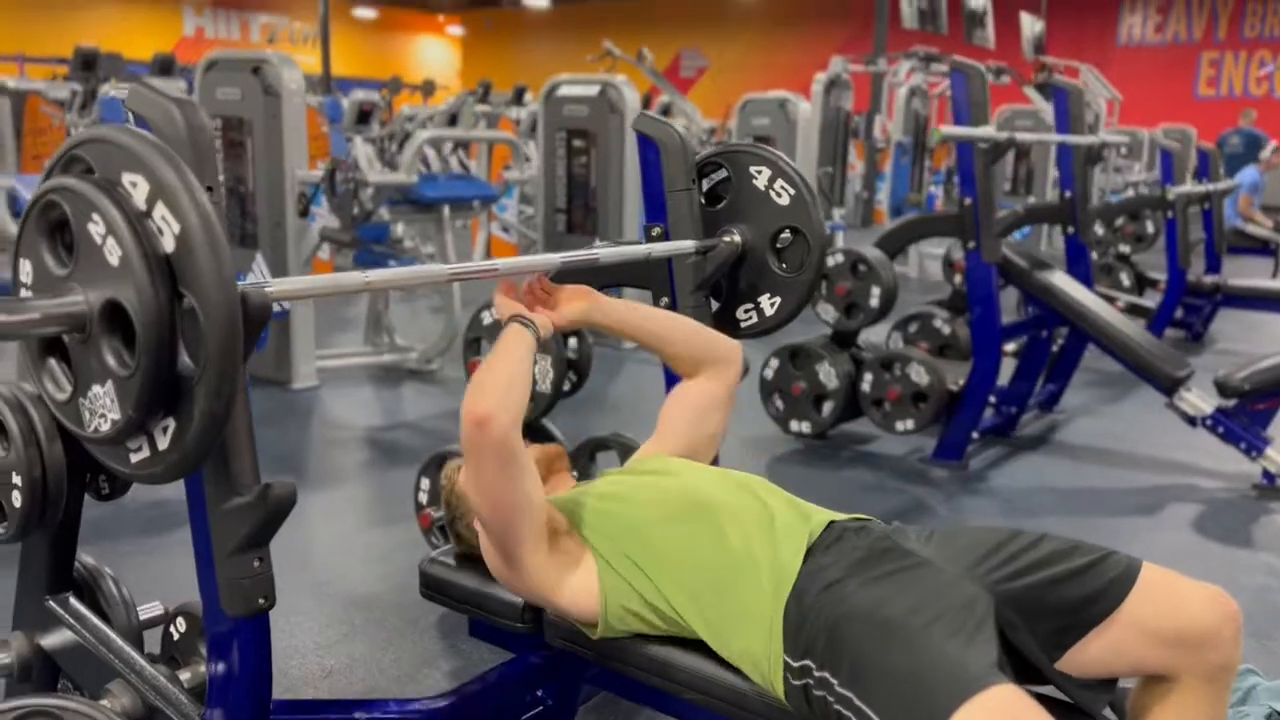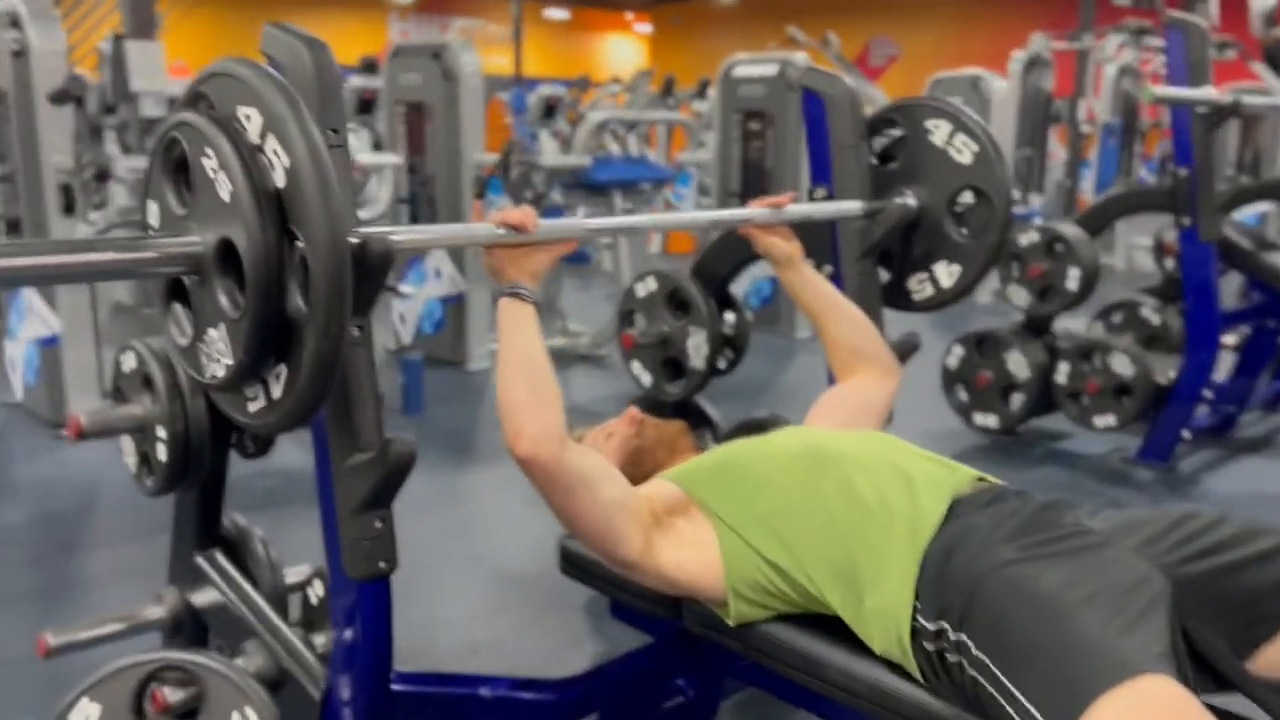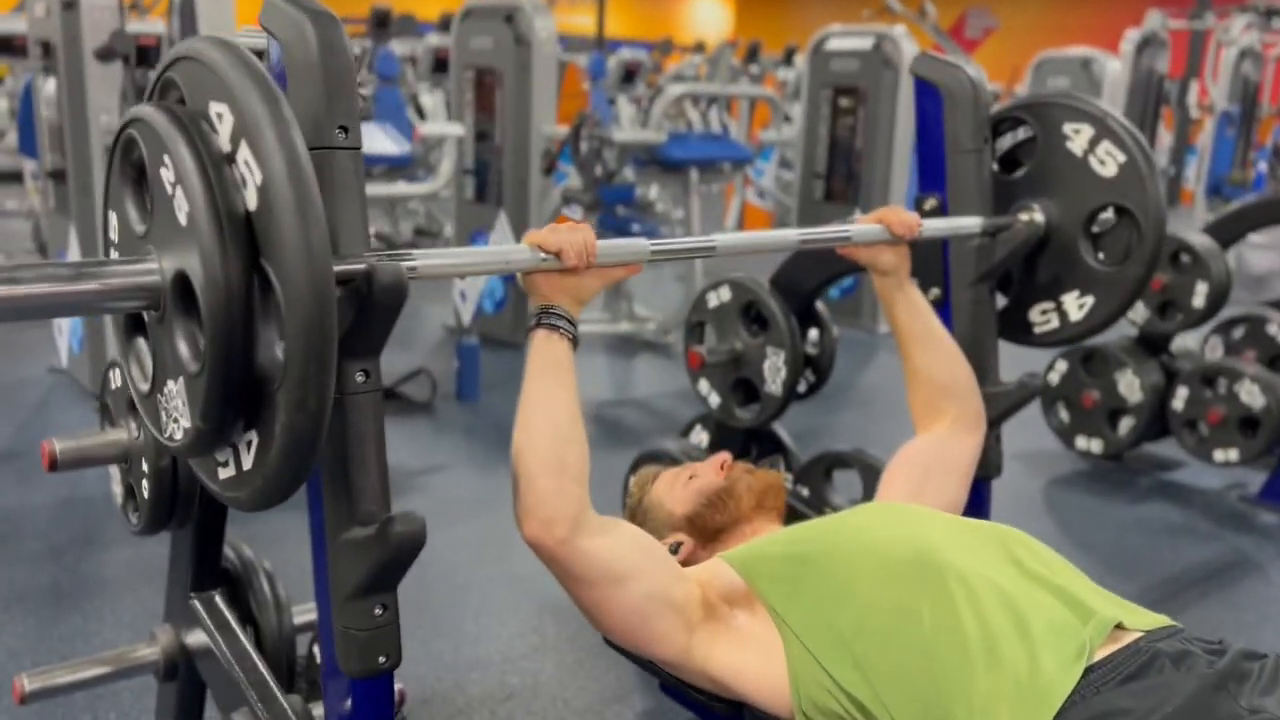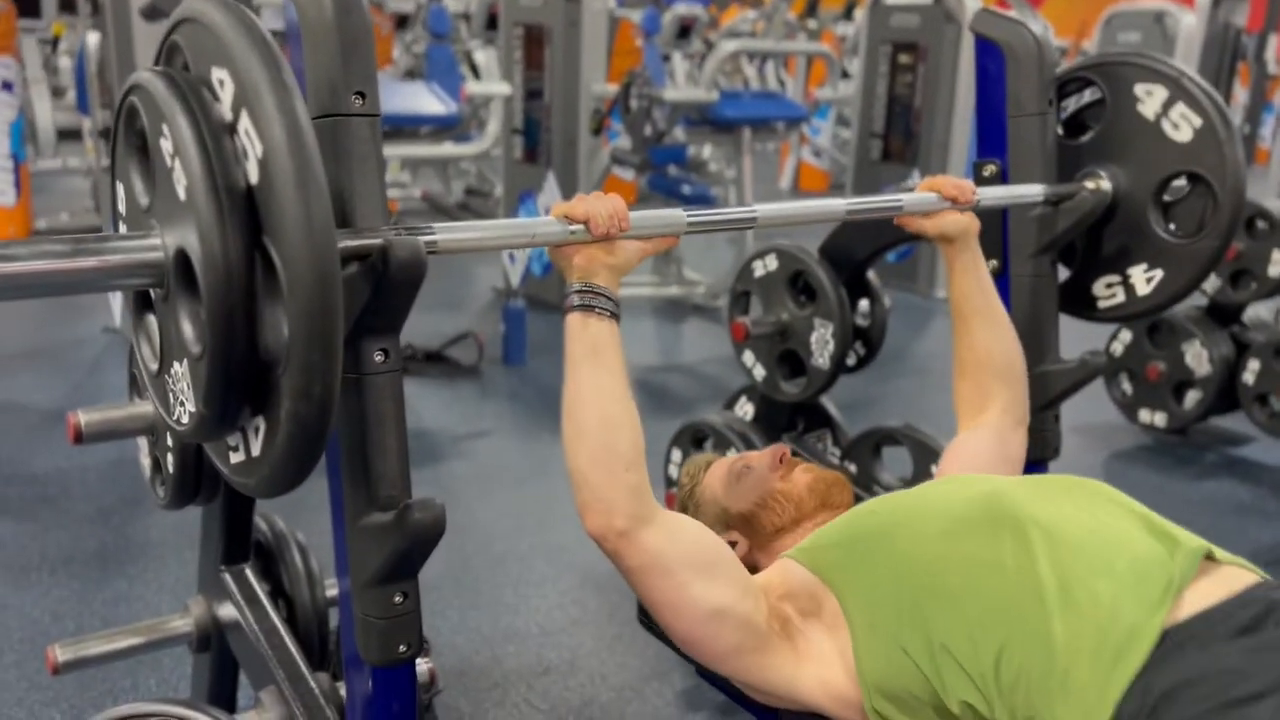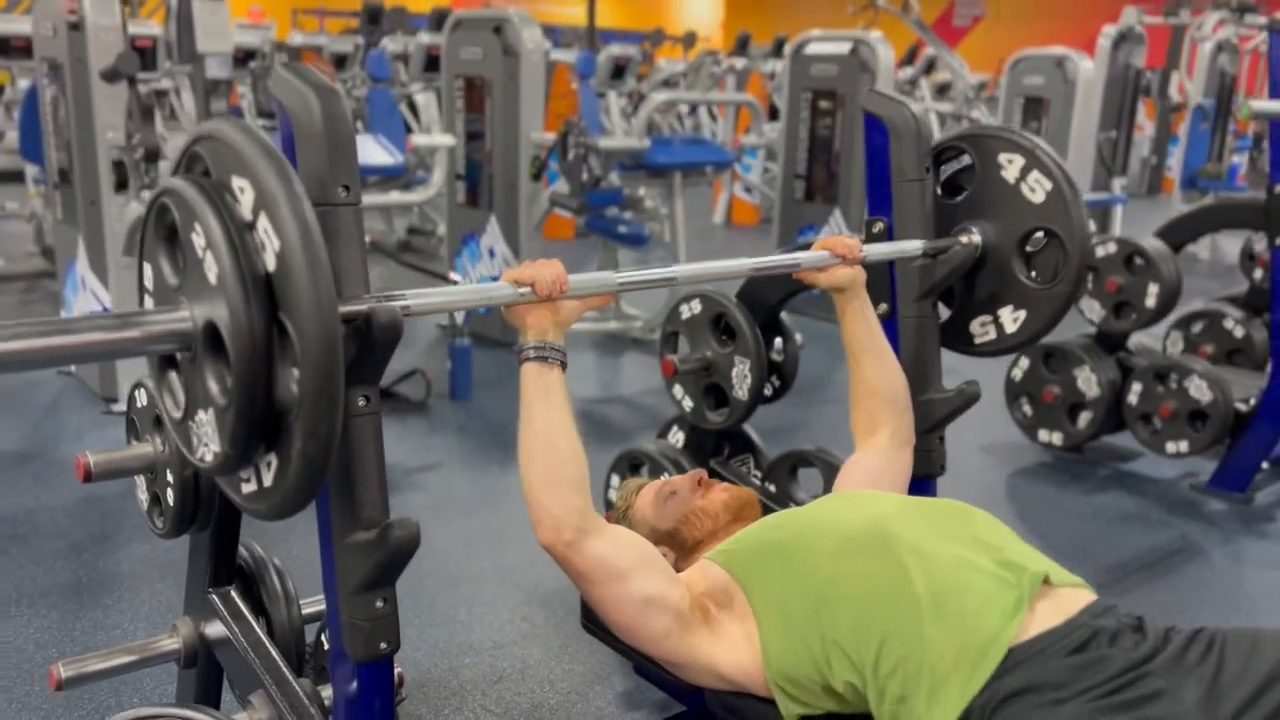
dt=1s
person 1, frame 1
left shoulder: (642, 473)
right shoulder: (531, 548)
left elbow: (720, 361)
right elbow: (486, 420)
left wrist: (599, 316)
right wrist: (523, 326)
right hip: (818, 606)
left knee: (1207, 626)
person 1, frame 2
left shoulder: (770, 459)
right shoulder: (658, 523)
left elbow: (872, 372)
right elbow: (538, 443)
left wrist: (791, 265)
right wrist: (517, 291)
person 1, frame 3
left shoulder: (876, 528)
right shoulder: (715, 606)
left elbow: (955, 422)
right elbow: (554, 520)
left wrist: (895, 283)
right wrist: (555, 317)
person 1, frame 4
left shoulder: (931, 522)
right shoulder: (790, 619)
left elbow: (998, 412)
right elbow: (619, 515)
left wrist: (962, 248)
right wrist: (592, 294)
person 1, frame 5
left shoulder: (829, 523)
right shoulder: (706, 611)
left elbow: (887, 433)
right elbow: (566, 528)
left wrist: (851, 296)
right wrist: (542, 343)
